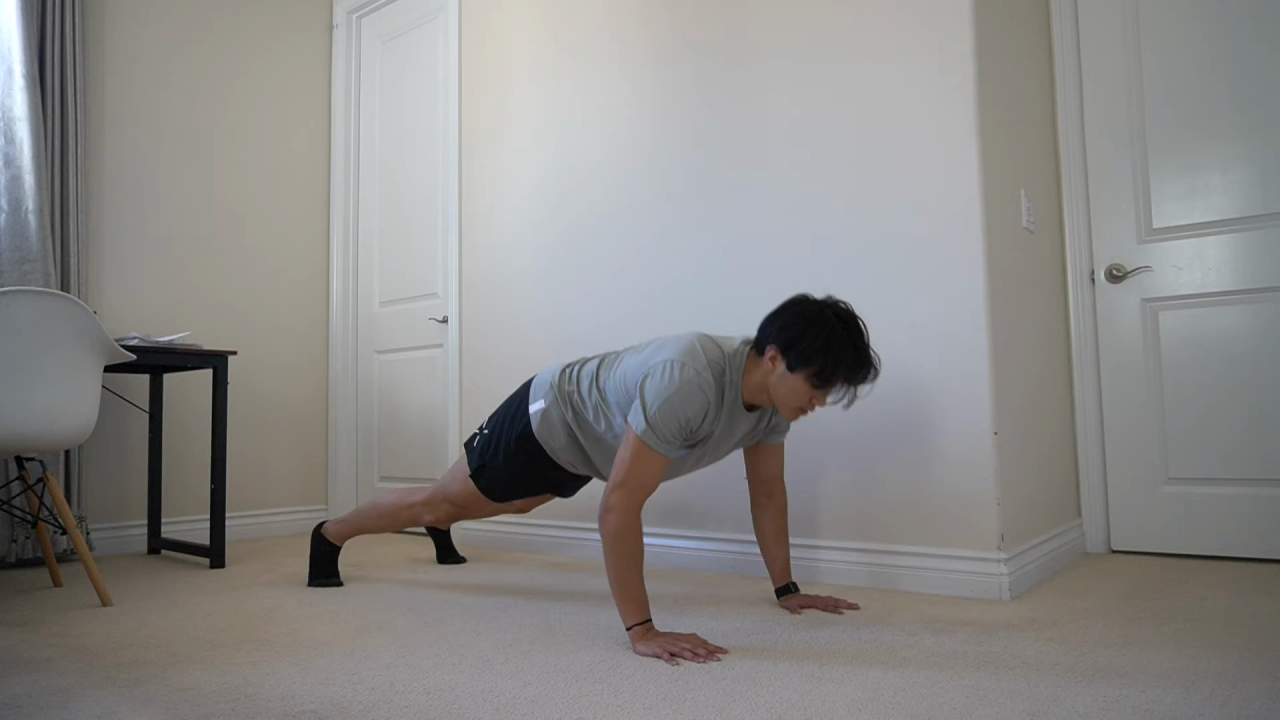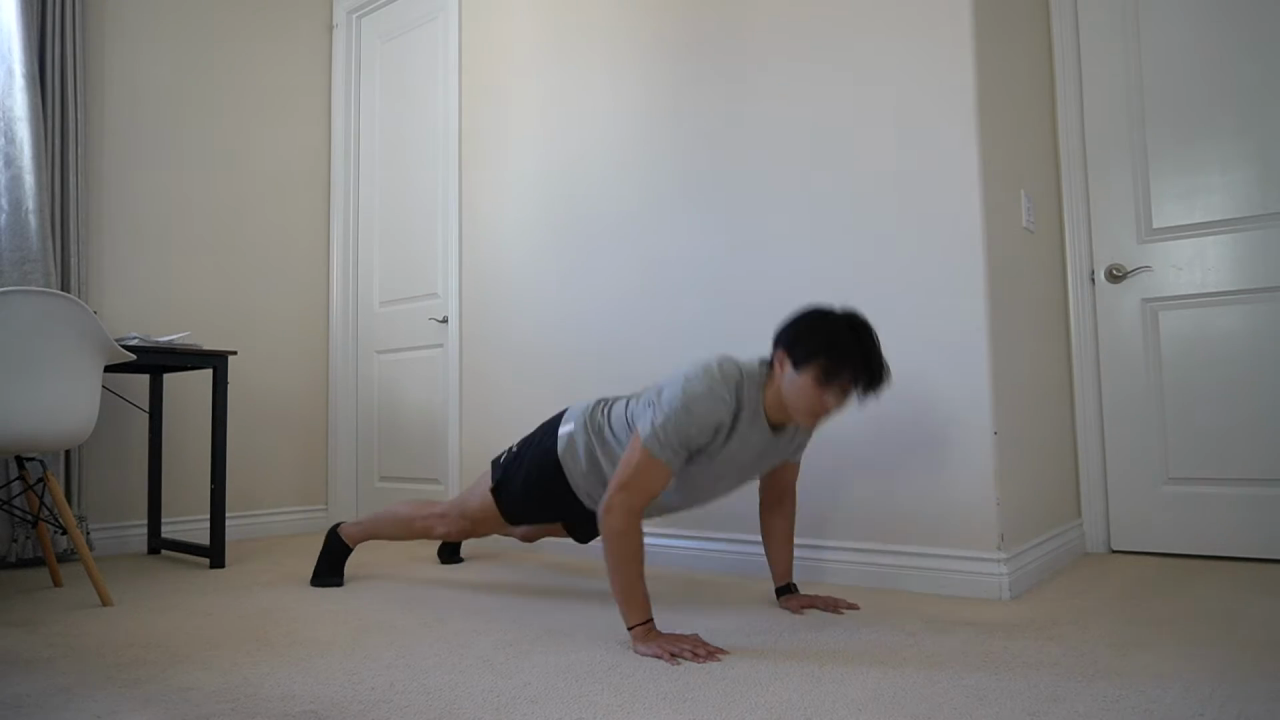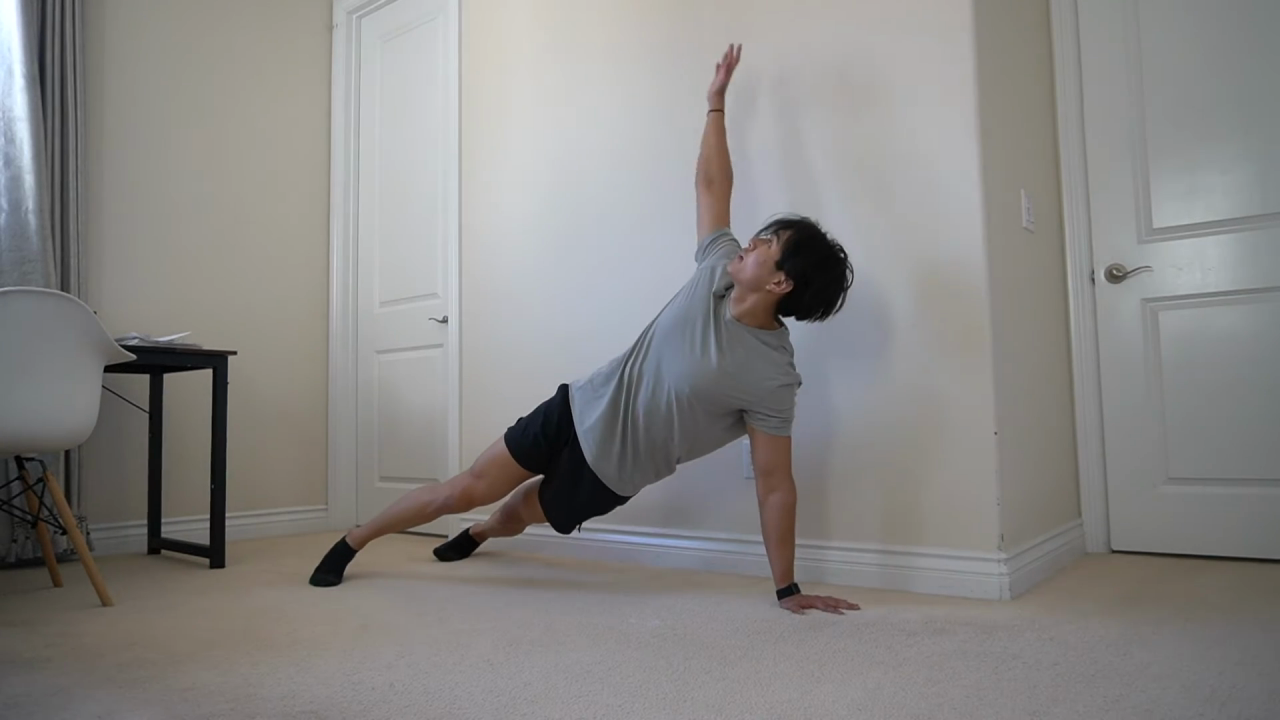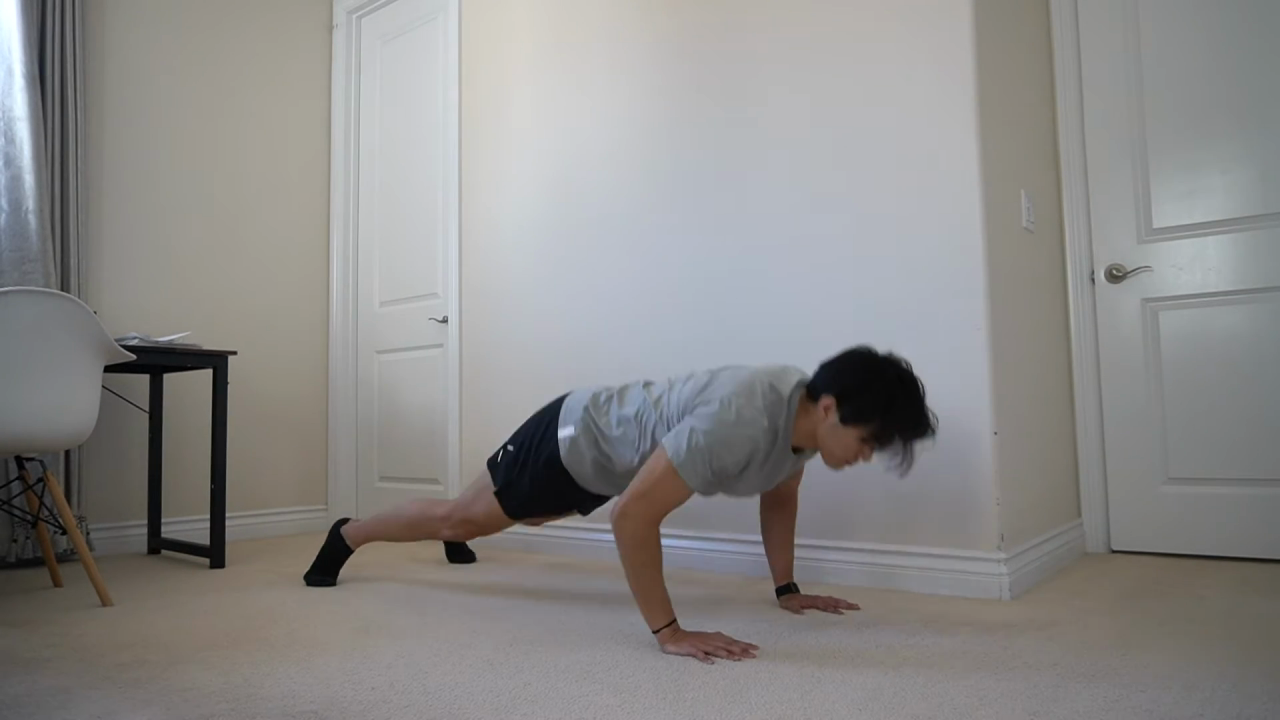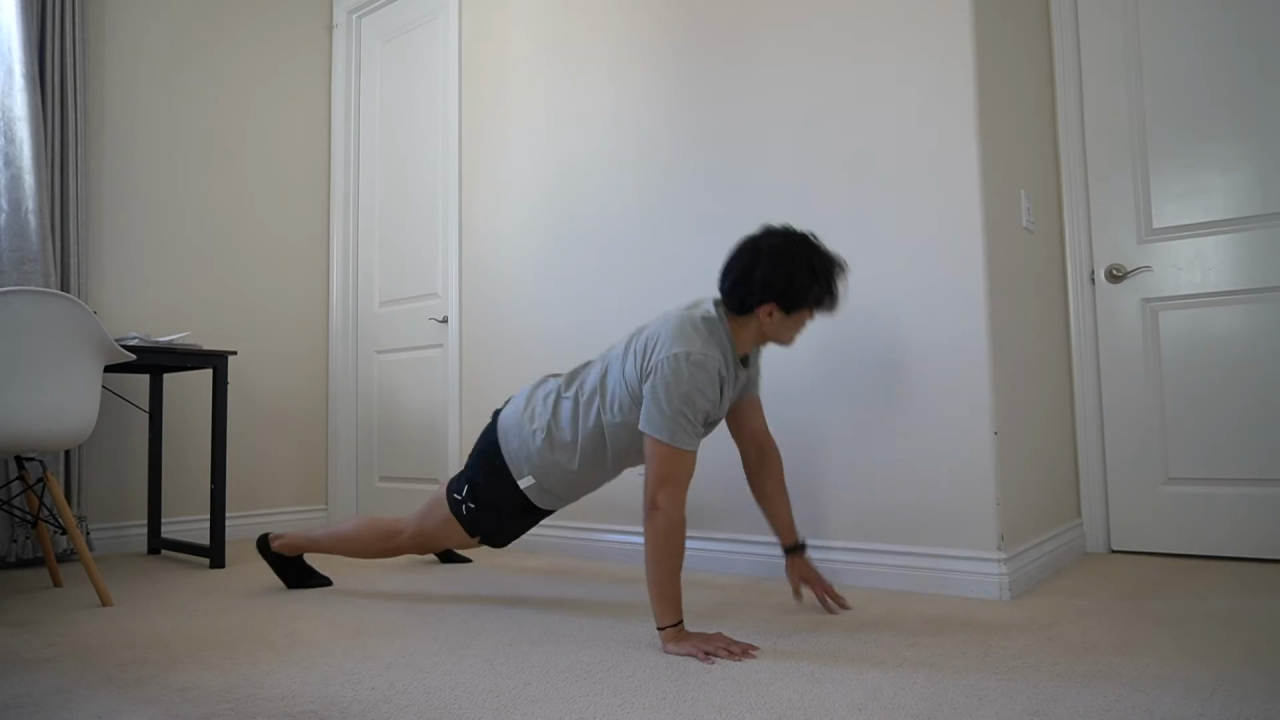
dt=1s
person 1, frame 1
left shoulder: (770, 389)
right shoulder: (691, 380)
left elbow: (766, 482)
right elbow: (620, 506)
left wrist: (786, 587)
right wrist: (639, 628)
left hip: (585, 439)
right hip: (548, 414)
left knee: (516, 504)
right knee: (442, 501)
left ankle: (441, 540)
right ankle: (329, 533)
person 1, frame 2
left shoulder: (799, 417)
right shoulder: (707, 393)
left elbow: (778, 491)
right elbow: (618, 508)
left wrist: (786, 587)
right wrist: (641, 627)
left hip: (615, 477)
right hip: (573, 450)
left knee: (528, 529)
right knee: (458, 518)
left ankle: (471, 534)
right ankle: (346, 534)
person 1, frame 3
left shoulder: (772, 377)
right shoulder: (721, 275)
left elbow: (775, 485)
right elbow: (713, 187)
left wrist: (787, 590)
right wrist: (716, 100)
left hip: (610, 474)
right hip: (580, 412)
left knee: (519, 512)
right knee: (464, 492)
left ankle: (475, 535)
right ankle: (352, 542)
person 1, frame 4
left shoulder: (806, 409)
right shoulder: (743, 422)
left elbow: (777, 484)
right elbow: (630, 517)
left wrist: (786, 586)
right wrist: (666, 630)
left hip: (610, 446)
right hip: (576, 437)
left knee: (528, 516)
right knee: (463, 516)
left ankle: (455, 524)
right ankle: (347, 534)
person 1, frame 5
left shoulder: (728, 336)
right shoulder: (692, 365)
left elbow: (758, 449)
right elbow: (663, 505)
left wrist: (794, 552)
right wrist: (672, 629)
left hip: (534, 417)
right hip: (529, 459)
right knee: (415, 533)
left ankle: (439, 542)
right ankle: (283, 547)
